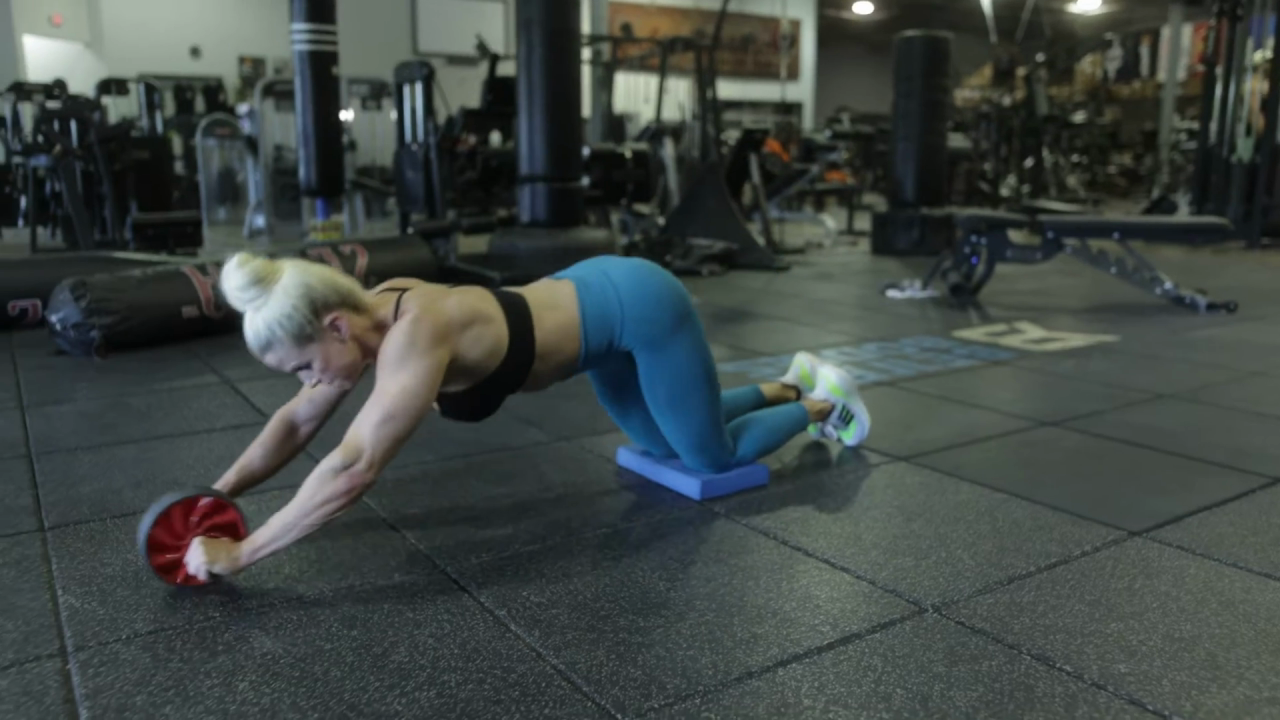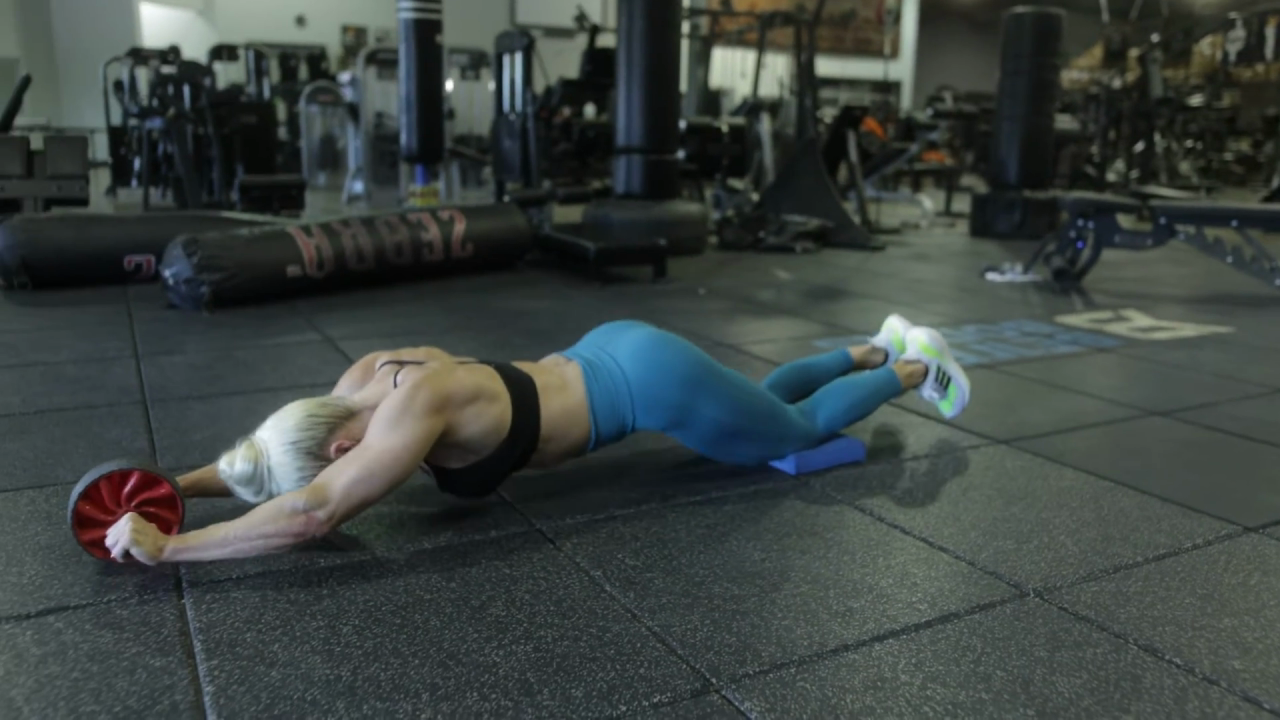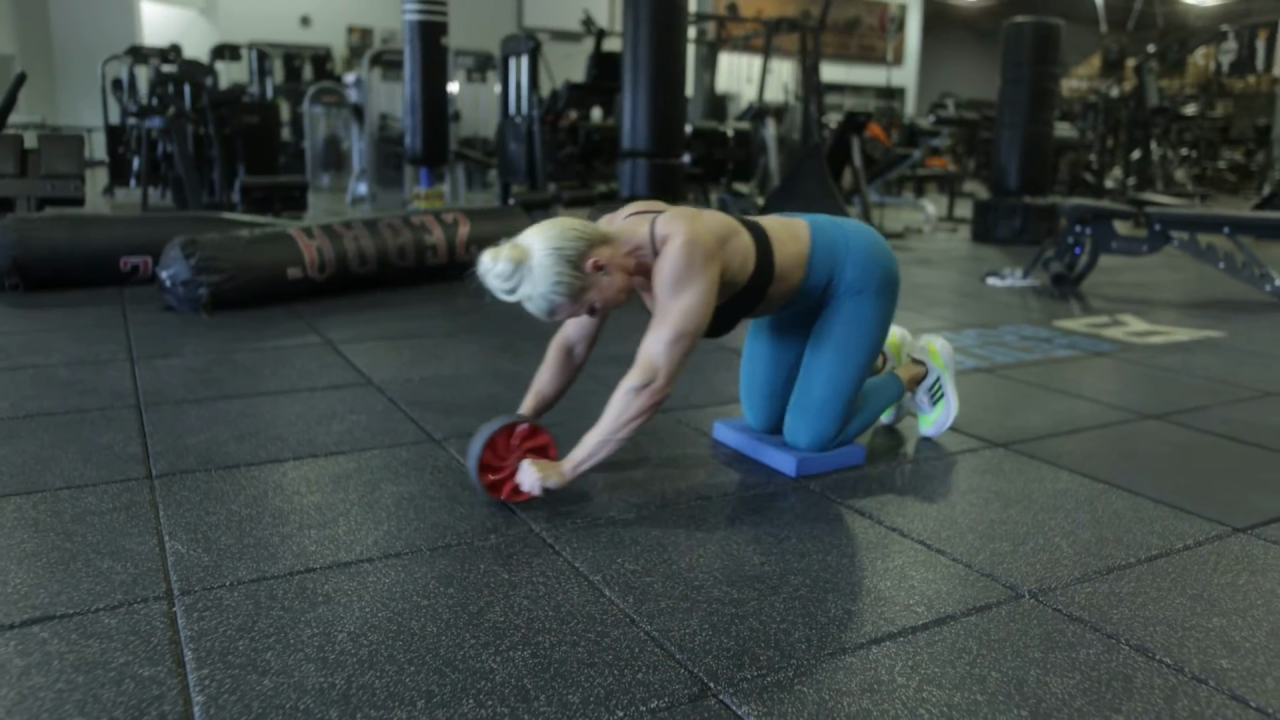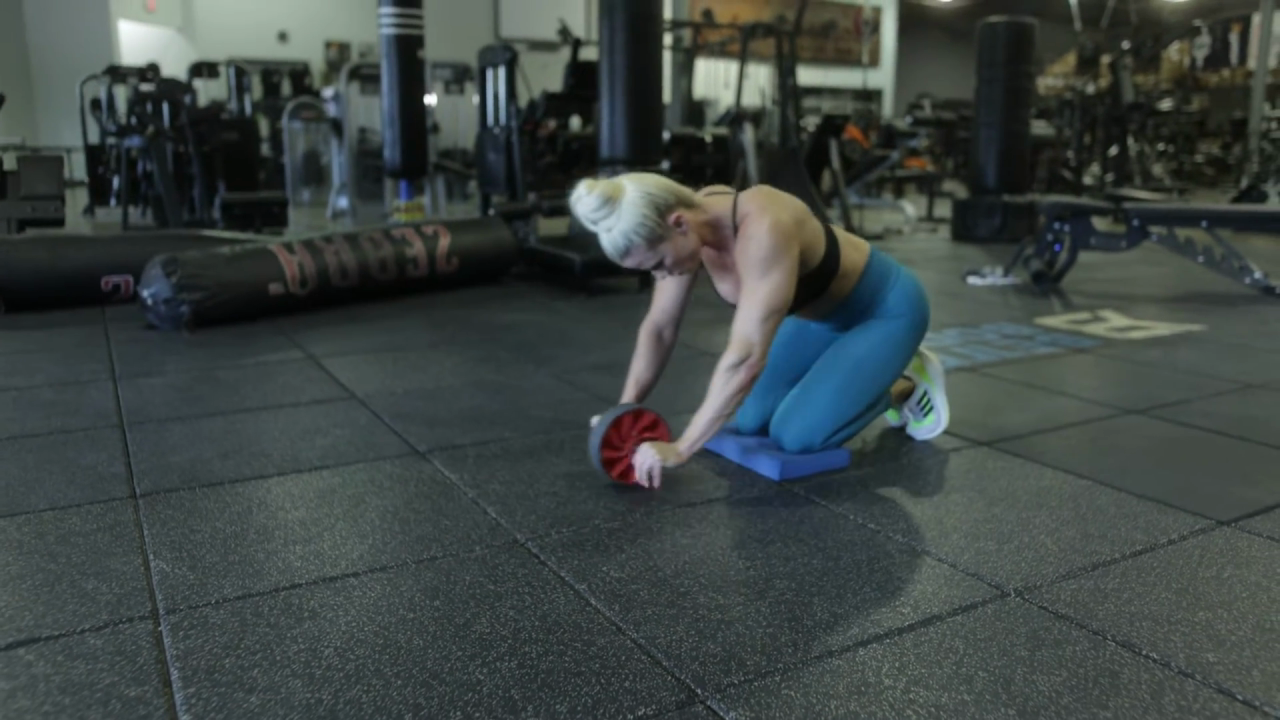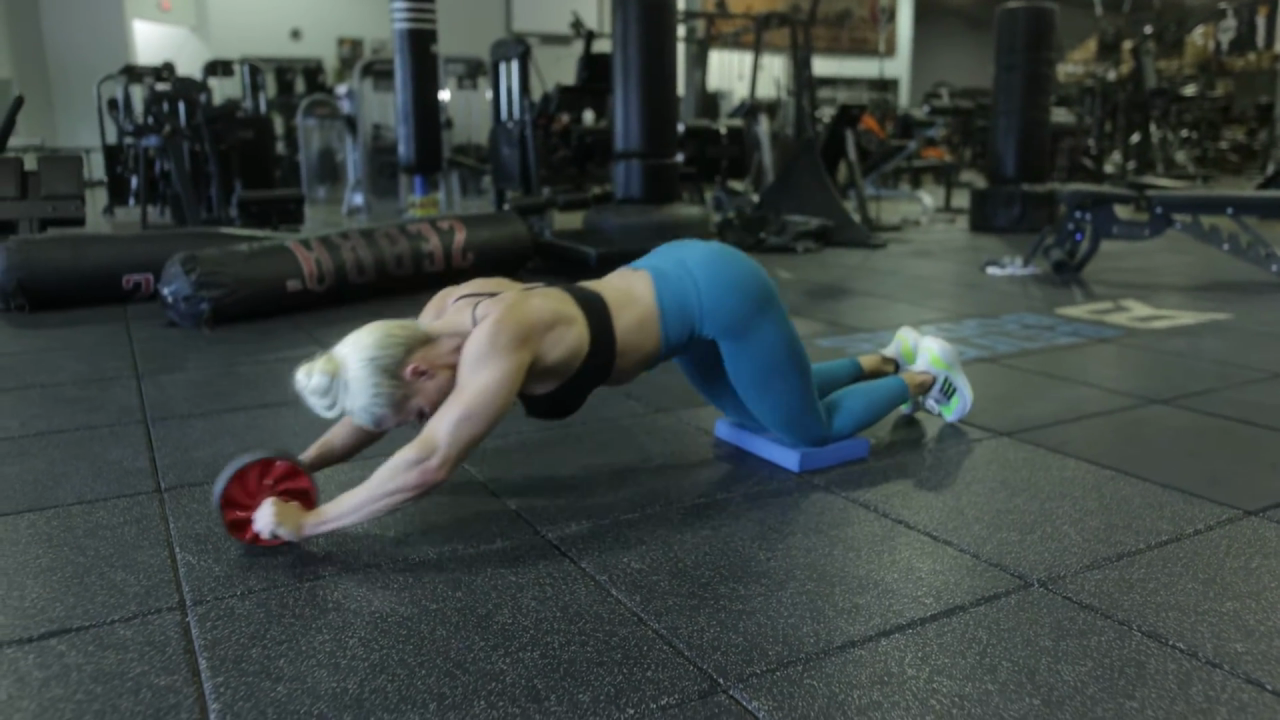
dt=1s
person 1, frame 1
left shoulder: (414, 333)
right shoulder: (365, 314)
left elbow: (352, 469)
right elbow: (296, 421)
left wrist: (238, 555)
right wrist: (215, 496)
left hip: (642, 309)
right hip: (596, 294)
left knee: (709, 461)
right knee: (667, 444)
left ankle: (822, 404)
right ankle: (785, 386)
person 1, frame 2
left shoulder: (411, 409)
right shoulder: (369, 377)
left elbow: (308, 515)
right elbow: (282, 455)
left wrist: (167, 545)
right wrist: (178, 482)
left hip: (650, 383)
right hip: (613, 355)
left knee: (800, 432)
right knee: (762, 400)
left ankle: (913, 365)
right ankle: (873, 350)
person 1, frame 3
left shoulder: (682, 253)
right shoulder: (605, 240)
left elbow: (649, 385)
right elbow: (570, 346)
left wrist: (564, 469)
right wrist: (521, 421)
left hip: (853, 270)
right hip: (798, 270)
left knee: (811, 435)
right knee: (764, 422)
left ankle: (914, 371)
right ankle: (881, 358)
person 1, frame 4
left shoulder: (764, 229)
right shoulder: (689, 221)
left elbow: (746, 357)
right elbow: (659, 328)
left wrist: (681, 448)
left hip: (887, 311)
left knee: (794, 438)
right knee: (745, 421)
left ankle: (903, 387)
right ankle: (871, 377)
person 1, frame 5
left shoulder: (493, 341)
right shoulder: (442, 315)
left elbow: (426, 465)
right elbow: (374, 406)
left wrist: (307, 520)
right wrist: (299, 465)
left hip: (721, 294)
right hip: (682, 278)
left knee: (804, 430)
right knee: (757, 415)
left ankle: (921, 377)
right ankle: (884, 359)
